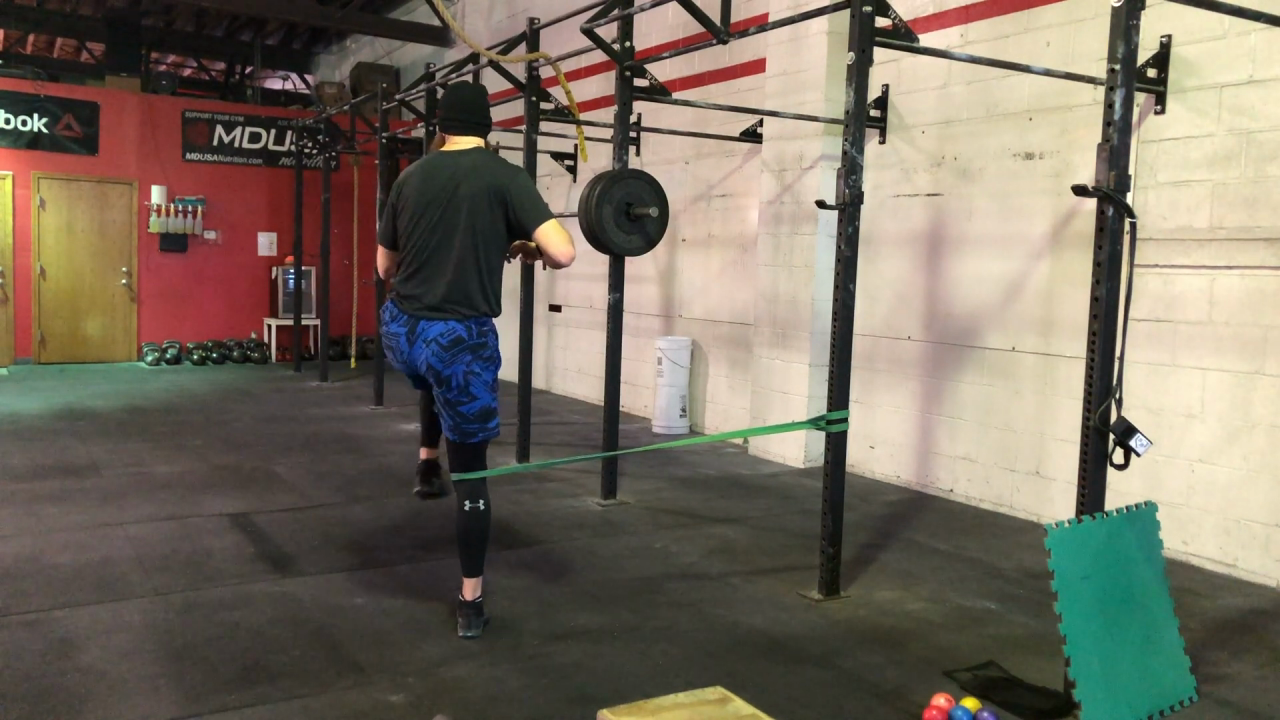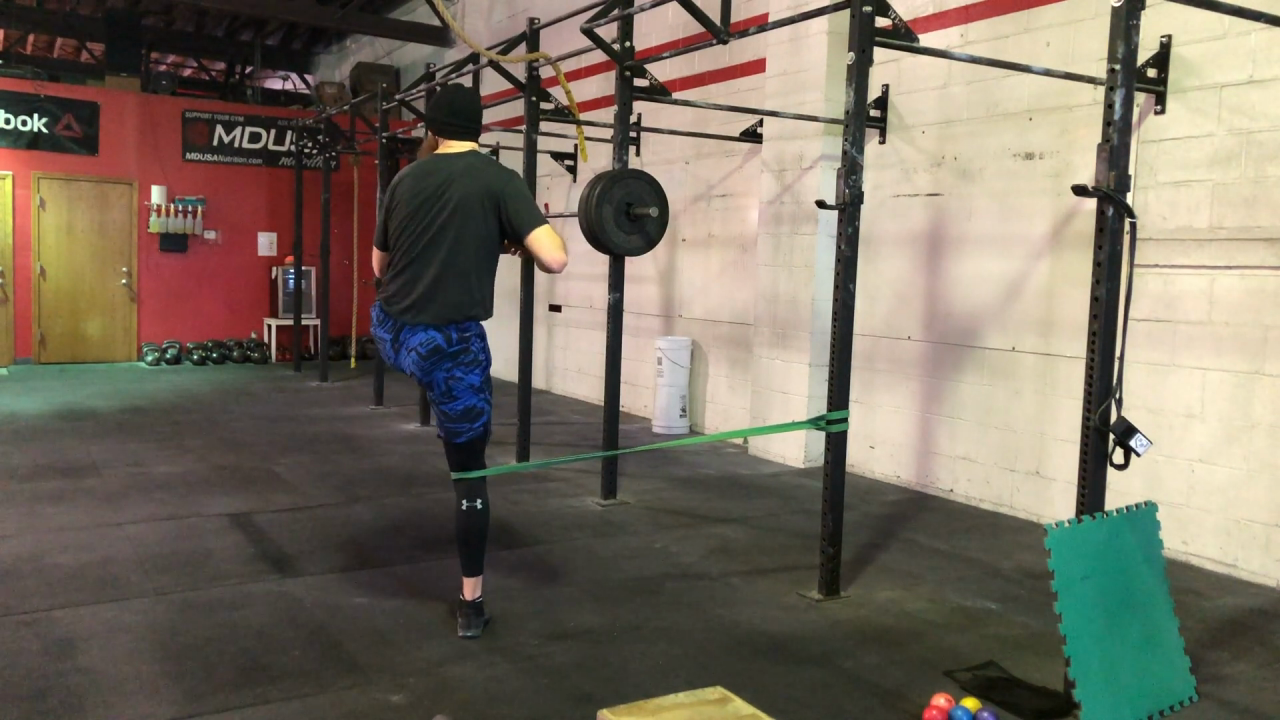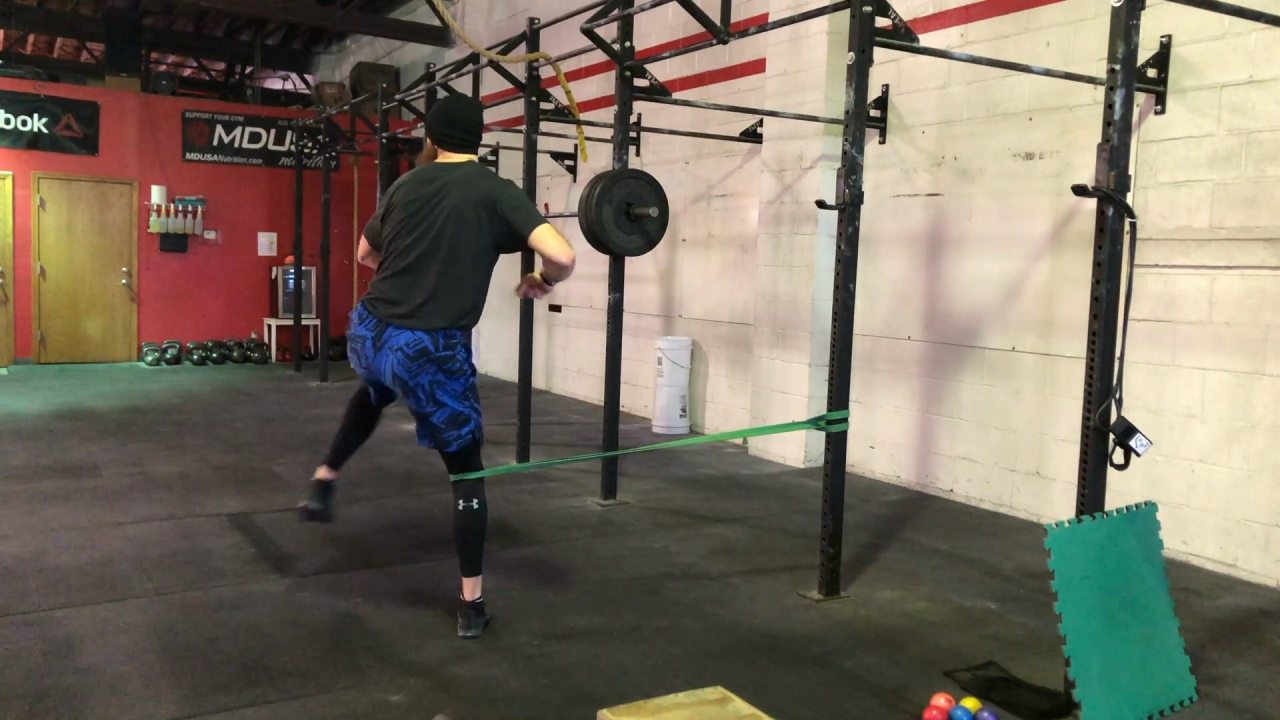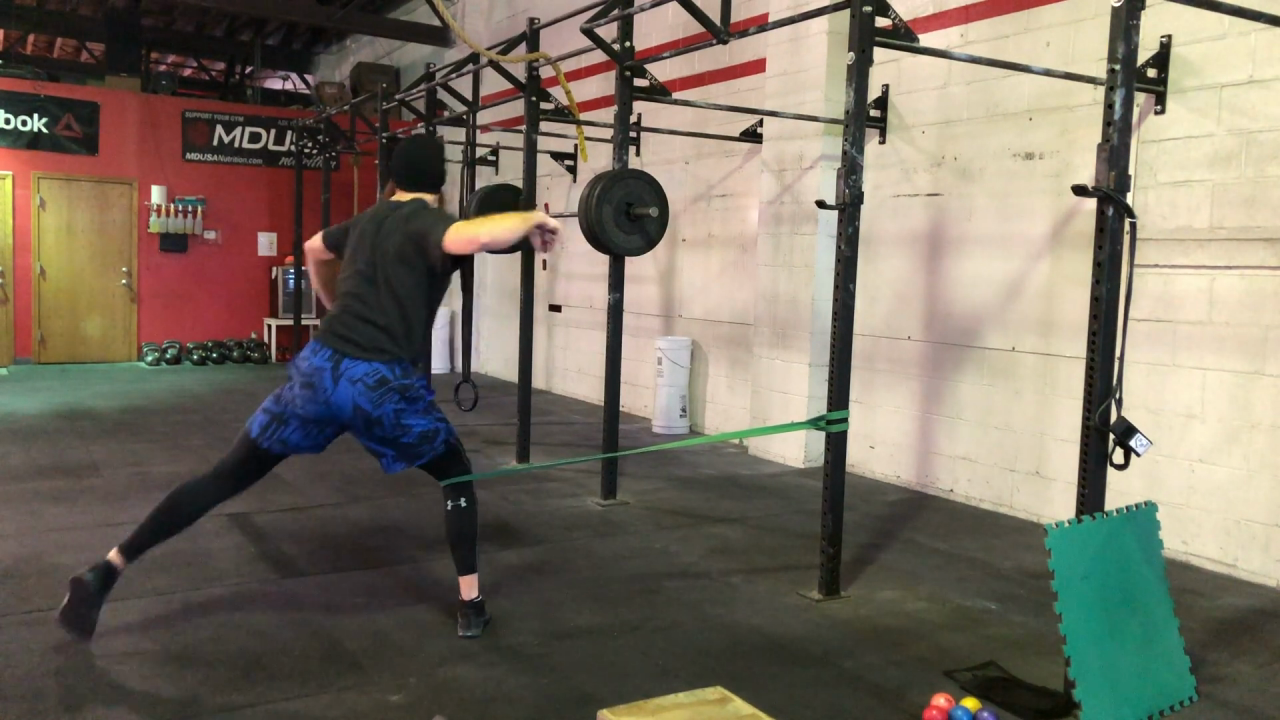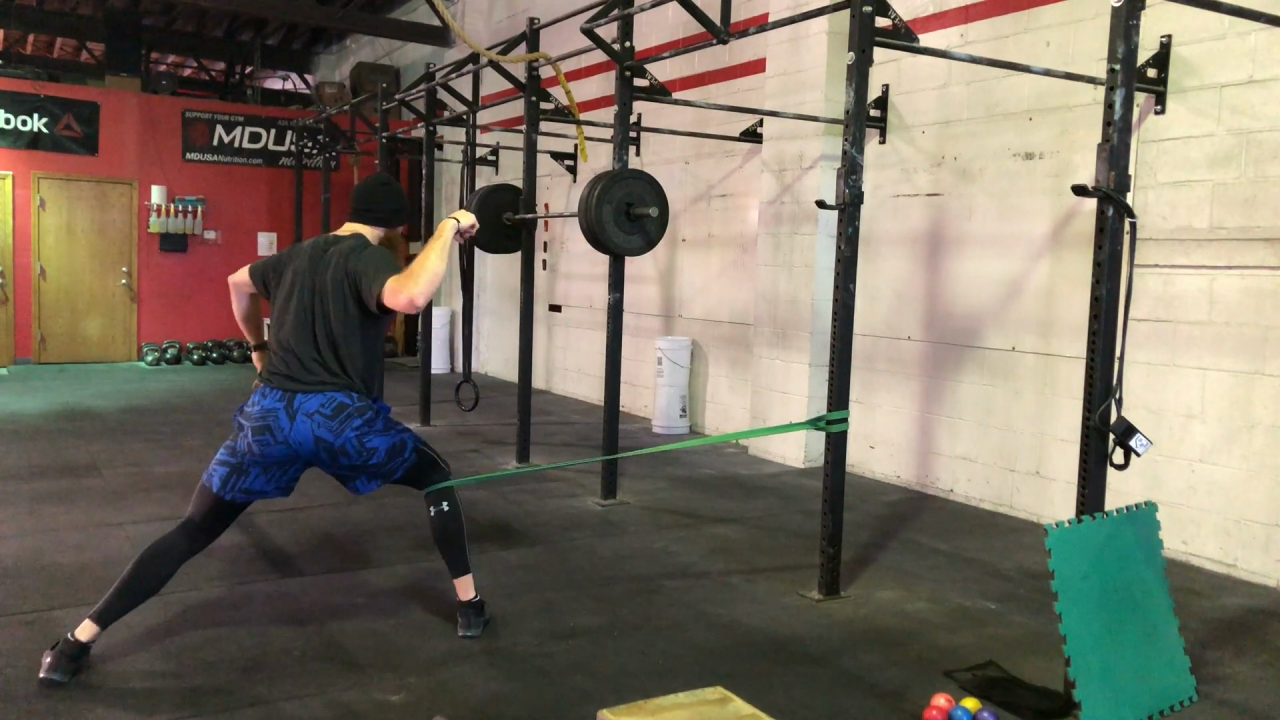
dt=0.4s
person 1, frame 1
left shoulder: (410, 176)
right shoulder: (504, 177)
left elbow: (384, 266)
right elbow: (563, 253)
right wrist: (530, 251)
left hip: (400, 327)
right hip: (461, 337)
right knee: (471, 470)
left ankle: (429, 465)
right ankle: (471, 603)
person 1, frame 2
left shoulder: (405, 179)
right shoulder: (499, 181)
right elbow: (554, 260)
right wrist: (513, 244)
left hip: (389, 331)
right hip: (446, 344)
right knee: (469, 472)
right ankle: (471, 604)
person 1, frame 3
left shoulder: (406, 185)
right shoulder: (496, 191)
left elbow: (365, 255)
right elbow: (562, 255)
right wrist: (544, 282)
left hip: (369, 331)
right hip: (431, 349)
left knee: (374, 390)
right knee: (466, 473)
left ankle: (322, 483)
right ankle: (471, 606)
person 1, frame 4
left shoulder: (367, 221)
right shoulder: (428, 224)
left elbow: (315, 252)
right elbow: (470, 238)
right wrist: (534, 219)
left hip: (319, 366)
right hip: (382, 384)
left knee: (227, 477)
right knee: (457, 478)
left ankle: (105, 572)
right ankle: (470, 607)
person 1, frame 5
left shoulder: (299, 255)
right shoulder: (367, 260)
left elbow: (238, 285)
right elbow: (409, 297)
left wrist: (258, 348)
right wrist: (447, 228)
left hip: (268, 411)
right hip: (337, 417)
left knee: (191, 532)
right knee: (437, 477)
left ankle: (77, 642)
right ankle: (470, 607)
